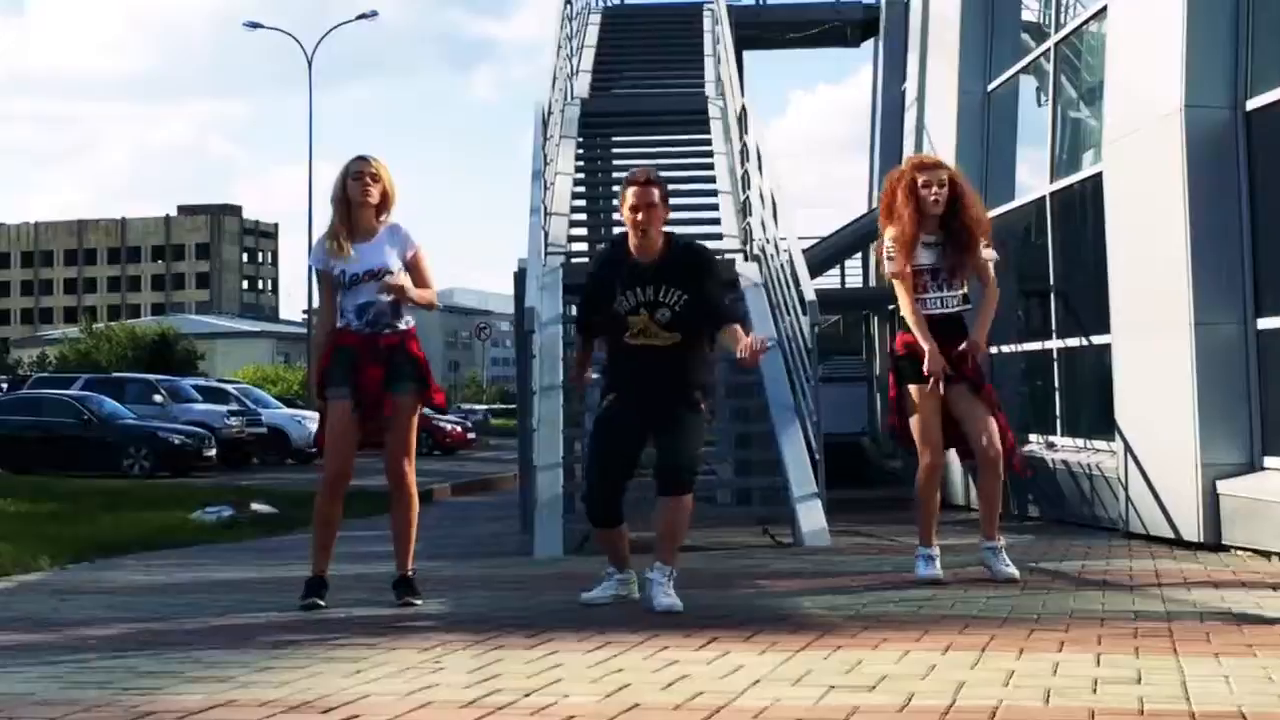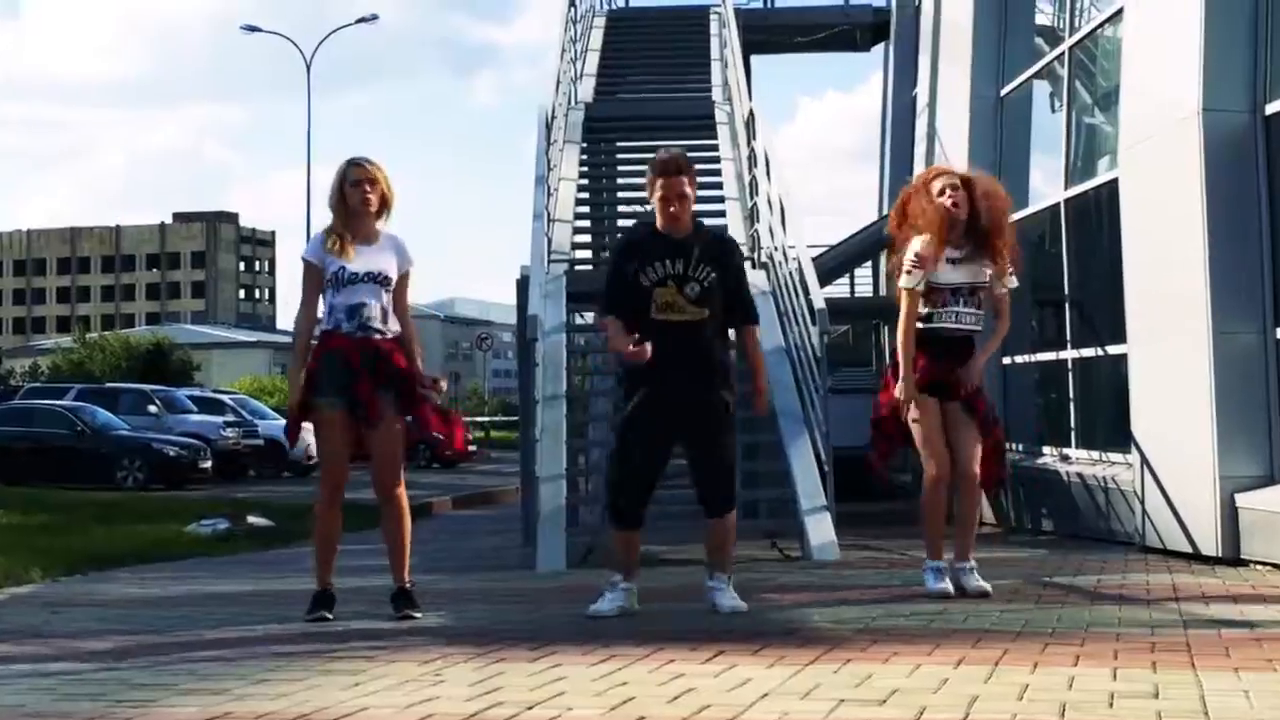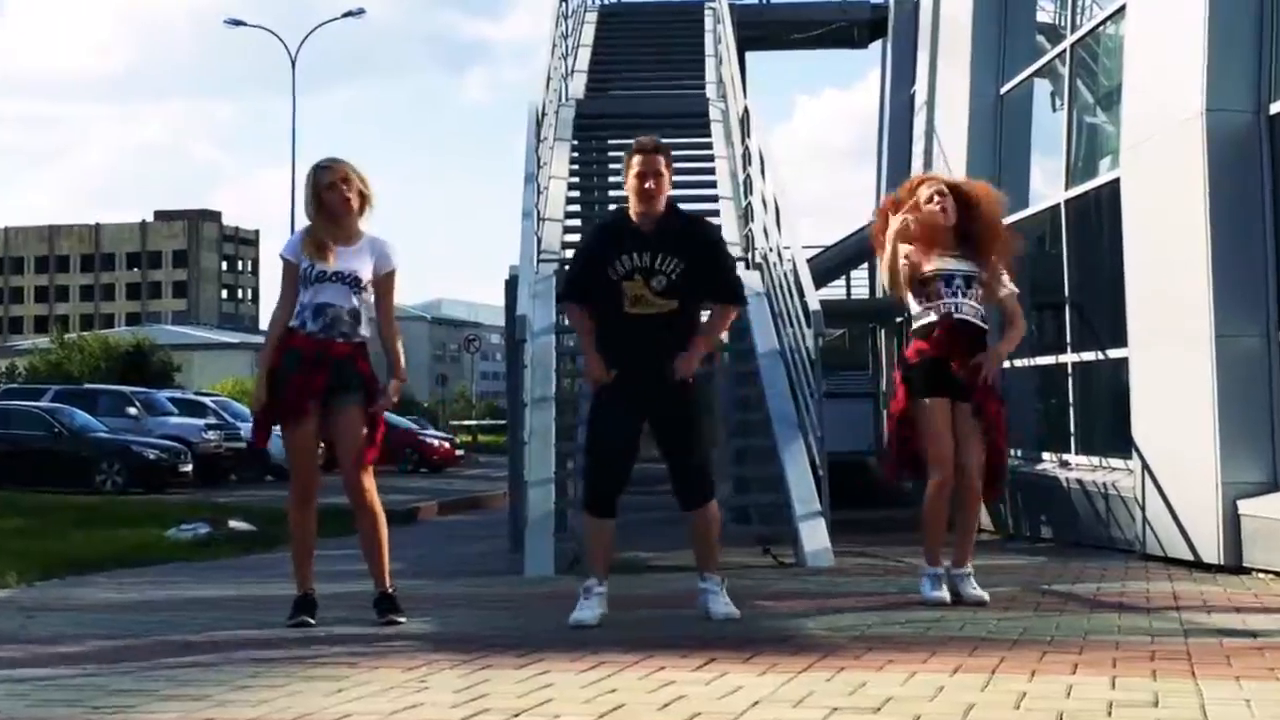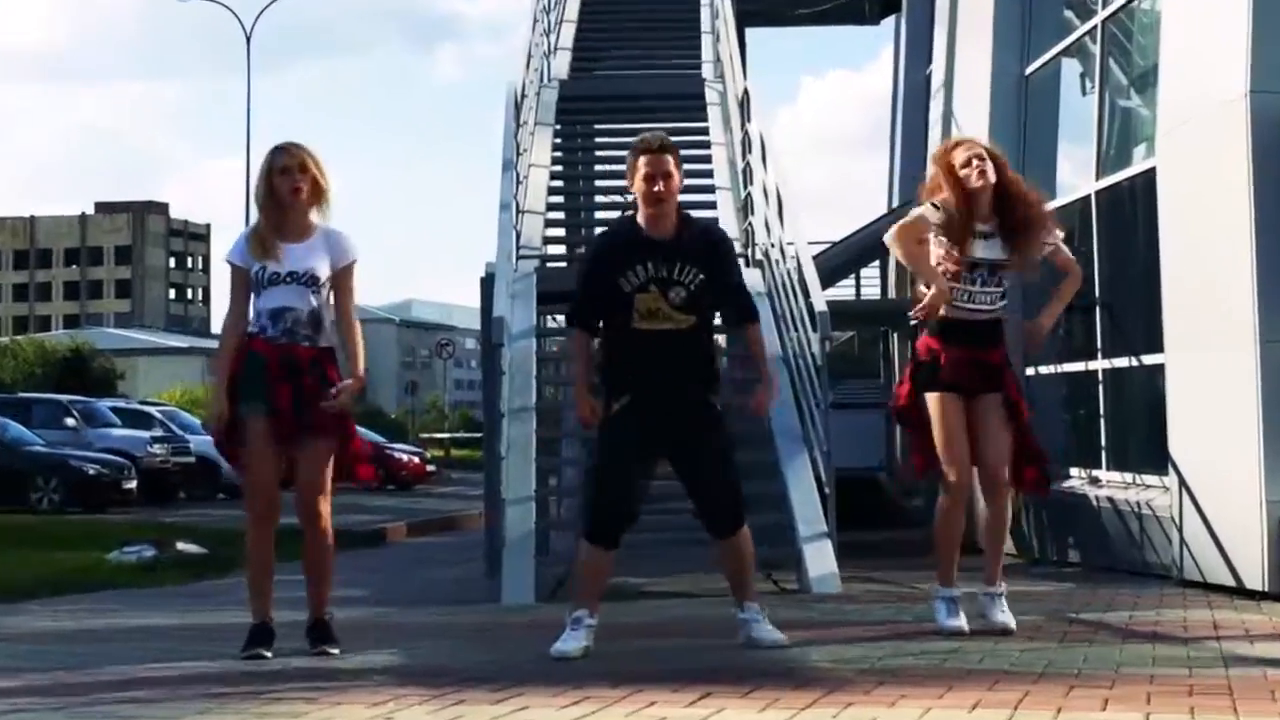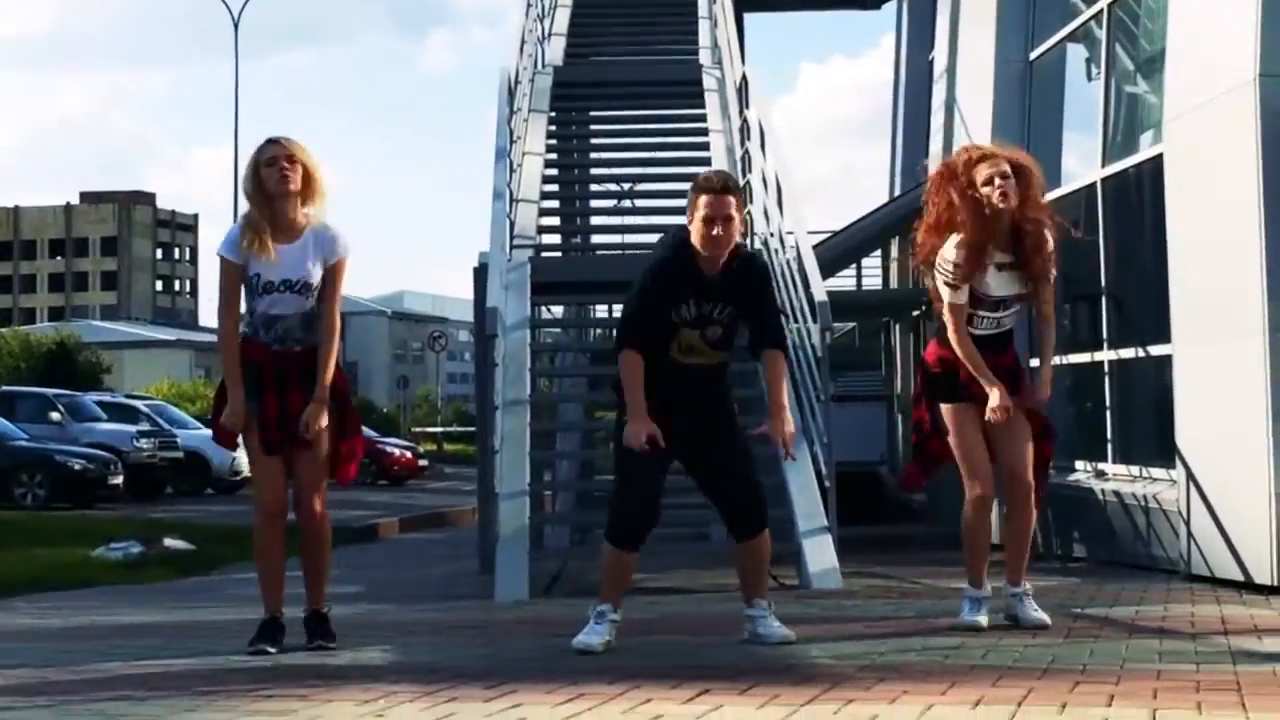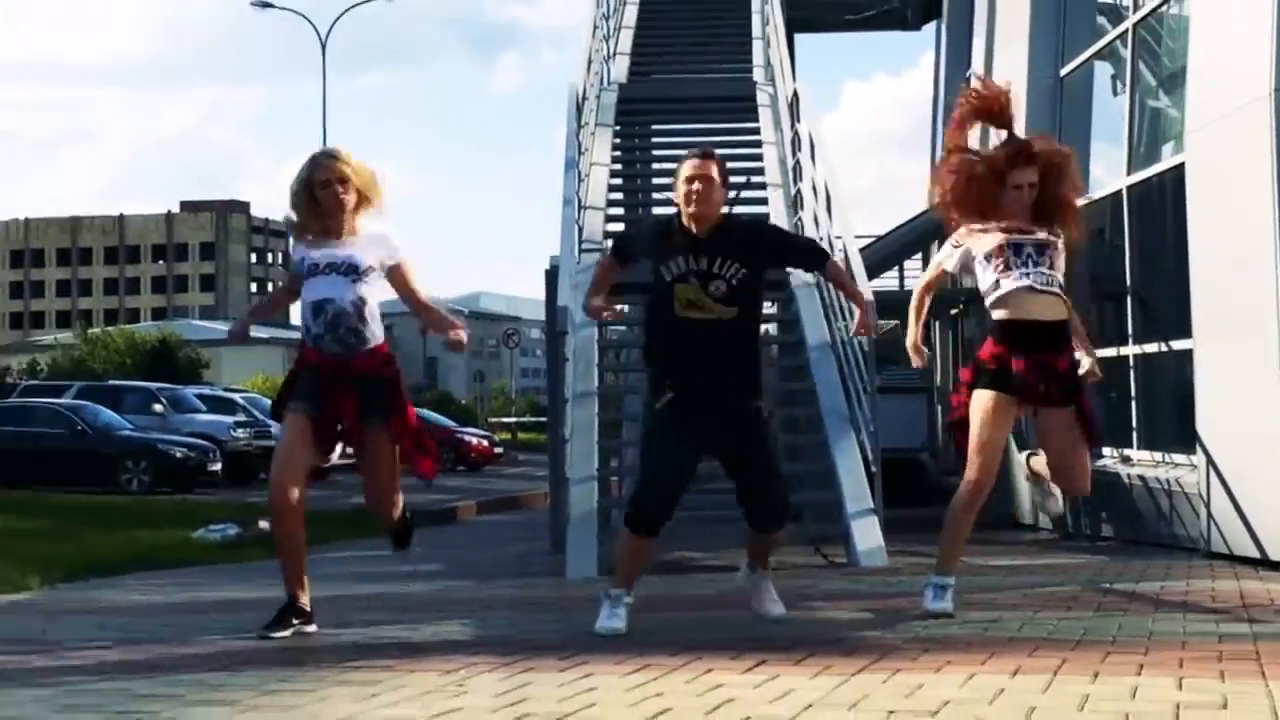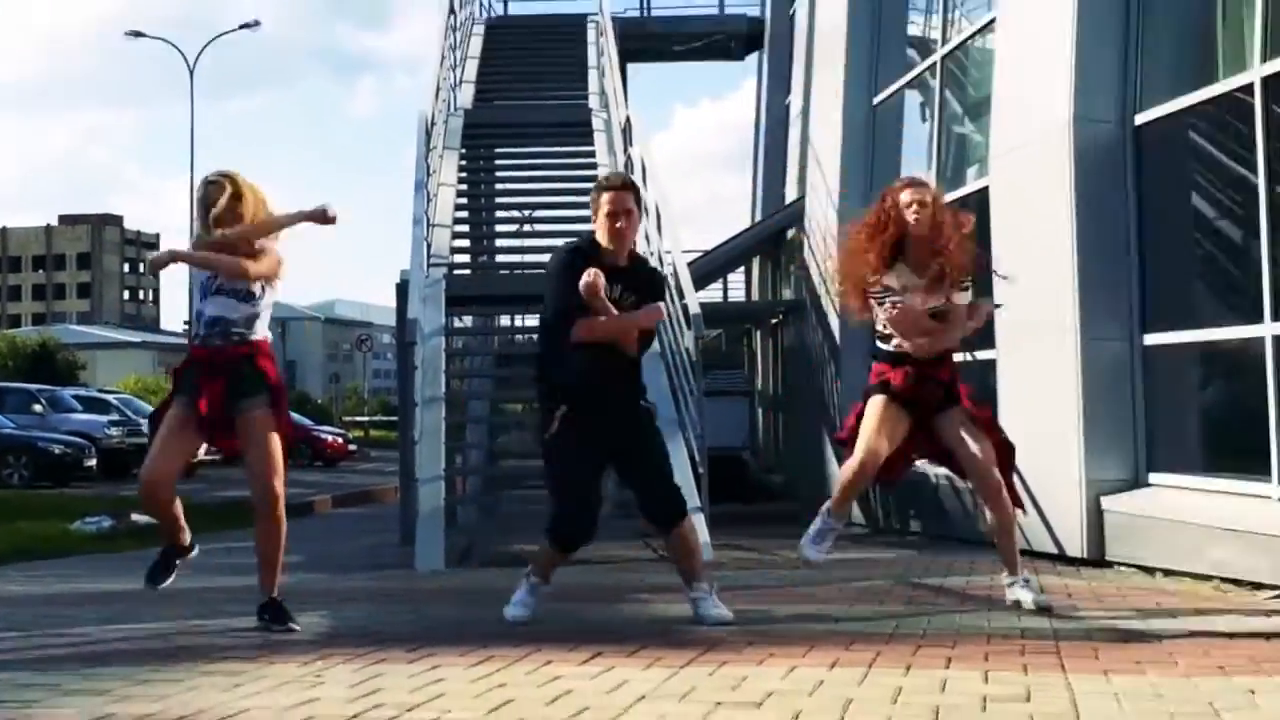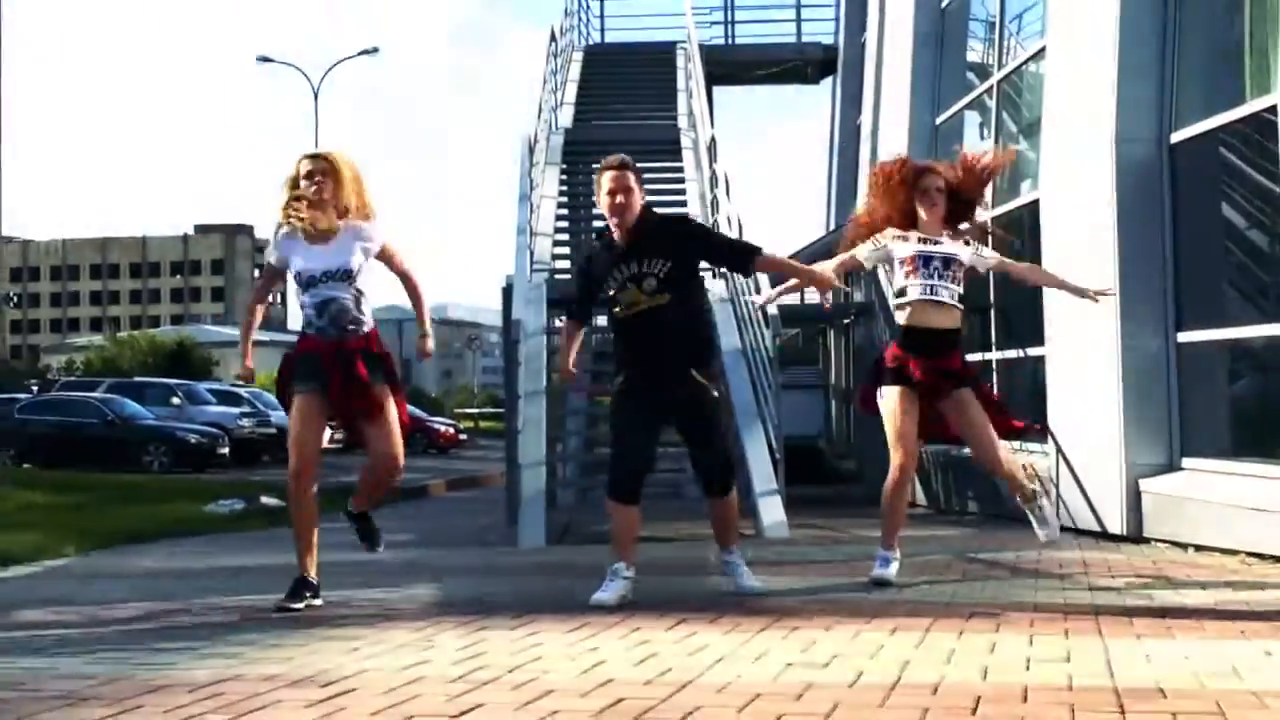
dt=0.4s
person 1, frame 1
left shoulder: (400, 237)
right shoulder: (328, 247)
left elbow: (430, 297)
right elbow: (326, 316)
left wrist: (404, 286)
right wrist: (316, 376)
left hip: (399, 354)
right hip: (349, 356)
left knee: (401, 472)
right knee: (335, 473)
left ankle: (404, 574)
right ankle: (317, 575)
person 1, frame 2
left shoulder: (395, 248)
right shoulder: (323, 245)
left elbow: (401, 317)
right elbow: (307, 313)
left wrist: (418, 370)
right wrist: (295, 376)
left hip: (384, 363)
right hip: (335, 360)
left knee: (390, 483)
right knee: (332, 483)
left ankle: (402, 587)
right ankle: (323, 589)
person 1, frame 3
left shoulder: (377, 250)
right shoulder: (302, 244)
left elbow: (386, 321)
right elbow: (284, 310)
left wrist: (398, 375)
right wrist: (263, 374)
left hip: (350, 364)
right hip: (299, 361)
left knee: (360, 483)
right knee: (303, 485)
left ankle: (384, 590)
right ankle: (304, 593)
person 1, frame 4
left shoulder: (334, 242)
right shoulder: (250, 244)
left elbow: (345, 317)
right elbow: (236, 319)
left wrist: (357, 374)
right wrist: (220, 388)
left hip: (314, 371)
right hip: (260, 369)
left knee: (314, 507)
right knee: (261, 506)
left ankle: (318, 618)
right ankle: (261, 622)
person 1, frame 5
left shoulder: (325, 237)
right shoulder: (242, 237)
left elbow: (329, 322)
right elbow: (228, 320)
left wrist: (321, 398)
right wrist: (234, 395)
left hip: (309, 369)
right hip: (259, 369)
left knee: (310, 501)
right knee: (270, 502)
left ankle: (316, 611)
right ankle: (272, 617)
person 1, frame 6
left shoulder: (379, 245)
right shoulder: (303, 243)
left elbow: (418, 306)
right elbow: (287, 292)
left wrist: (451, 327)
right wrist: (247, 318)
left hip: (370, 372)
right hip: (314, 374)
left knee: (381, 498)
right knee: (281, 495)
left ankle: (397, 515)
right ankle: (298, 604)
person 1, frame 7
left shoulder: (267, 252)
right shoulder: (213, 244)
left elbow: (247, 268)
right elbow: (225, 238)
left wrist: (178, 255)
right wrist: (299, 216)
left hip: (249, 370)
right hip: (202, 369)
left knee: (270, 489)
right knee: (152, 482)
left ankle: (270, 600)
right ankle: (178, 540)
person 1, frame 8
left shoulder: (363, 233)
right shoulder: (287, 240)
left elbow: (407, 276)
right elbow: (259, 297)
left wrist: (425, 329)
right wrist: (244, 352)
left hip: (362, 352)
right hip: (313, 356)
left knee: (389, 460)
right knee: (301, 468)
left ankle: (359, 508)
right ankle: (307, 578)
person 2, frame 1
left shoulder: (695, 260)
right shoulder: (606, 264)
left elbow: (724, 319)
right elbow: (589, 326)
left wrist: (743, 342)
right wrist: (581, 368)
left hip: (680, 394)
right hip: (623, 394)
left knee: (677, 470)
right knee: (598, 493)
left ankle: (661, 577)
right ankle: (620, 575)
person 2, frame 2
left shoulder: (721, 247)
right shoulder: (631, 246)
left elbow: (744, 317)
right elbow: (610, 313)
left wrist: (758, 378)
right wrist: (622, 345)
left hip: (708, 390)
right hip: (649, 390)
left knee: (720, 491)
right knee: (625, 494)
left ankle: (720, 583)
right ankle: (623, 585)
person 2, frame 3
left shoulder: (698, 232)
right shoulder: (604, 234)
left elbow: (729, 298)
right elbow: (575, 298)
left wrist: (696, 350)
right wrist: (591, 354)
left hip: (675, 376)
right hip: (617, 378)
left knee: (696, 482)
right knee: (601, 483)
left ankle: (711, 585)
right ankle: (595, 592)
person 2, frame 4
left shoulder: (710, 242)
right shoulder: (609, 247)
left elbow: (742, 314)
right elbow: (583, 324)
left wrist: (764, 377)
right wrist: (583, 391)
left hip: (695, 400)
right hip: (629, 403)
left knee: (727, 508)
right knee: (605, 514)
left ankle: (750, 614)
right ankle: (582, 622)
person 2, frame 5
left shoulder: (750, 269)
right shoulder: (664, 266)
left elbow: (770, 341)
right elbow: (631, 341)
left wrist: (780, 409)
right wrist: (637, 415)
left hip: (710, 406)
right hip: (652, 409)
left knee: (749, 507)
right knee: (632, 514)
left ankle: (758, 613)
right ankle: (604, 616)
person 2, frame 6
left shoulder: (752, 234)
right shoulder: (658, 236)
left elbow: (815, 256)
right elbow: (619, 252)
left wrist: (861, 304)
right wrist: (597, 295)
left hip: (739, 398)
right hip: (676, 399)
left knee: (771, 503)
right knee: (650, 500)
left ankle: (757, 573)
right ankle: (617, 597)
person 2, frame 7
left shoulder: (648, 278)
right shoulder: (569, 260)
left elbow: (634, 343)
right elbow: (566, 330)
left wrist: (603, 305)
right wrist: (622, 323)
left hip: (626, 406)
right hip: (569, 409)
left knee: (667, 504)
right knee: (575, 522)
left ankle: (700, 593)
right ankle: (535, 581)
person 2, frame 8
left shoulder: (676, 230)
right shoulder: (597, 255)
left elbow: (743, 256)
right elbow: (580, 309)
left wrist: (807, 272)
right wrist: (567, 354)
left hip: (692, 372)
right hip: (637, 378)
left knee: (716, 470)
right knee: (624, 473)
left ankle: (730, 558)
right ankle: (622, 572)
person 3, frame 1
left shoulder: (965, 231)
right shoulder: (898, 236)
left elbow: (989, 285)
right elbow: (905, 298)
left wrist: (979, 332)
right wrist: (929, 348)
left hip: (960, 347)
right hip: (917, 351)
left knee: (991, 447)
right knee: (931, 457)
left ankle: (991, 545)
right ankle: (927, 551)
person 3, frame 2
left shoulder: (991, 251)
right shoulder: (922, 248)
left elbow: (1003, 316)
right elbow: (907, 315)
left wrist: (979, 362)
right wrist: (906, 377)
left hip: (963, 366)
right hip: (921, 365)
left knee: (971, 470)
right knee: (938, 470)
left ankle: (964, 564)
right ankle: (935, 565)
person 3, frame 3
left shoulder: (985, 256)
right shoulder: (912, 249)
left elbow: (1016, 319)
right elbow: (892, 285)
left wrist: (999, 352)
right wrist: (892, 235)
left hip: (974, 363)
right hip: (928, 358)
left knee: (973, 477)
right knee: (942, 474)
left ankle: (961, 571)
right ankle: (932, 571)
person 3, frame 4
left shoulder: (1020, 223)
right shoulder: (942, 213)
left elbow: (1072, 270)
right elbow: (896, 235)
left wrist: (1047, 318)
right wrist: (932, 282)
left hip: (991, 356)
right hip: (941, 354)
left knee: (999, 477)
right knee: (957, 480)
person 3, frame 5
left shoulder: (1036, 238)
right shoulder: (960, 248)
left elbow: (1045, 307)
right elbow: (955, 331)
left wrist: (1046, 371)
right wrist: (992, 388)
left hip: (1003, 362)
right hip: (952, 366)
left knee: (1023, 483)
right knee: (981, 487)
left ankle: (1017, 593)
right ankle: (976, 591)
person 3, frame 6
left shoulder: (1054, 225)
right shoulder: (972, 230)
right elbow: (925, 286)
left wrist: (1086, 350)
right wrist: (914, 330)
left hip: (1056, 359)
right hip: (1003, 357)
left knee: (1077, 482)
right knee: (978, 479)
left ankle: (1042, 470)
right ankle: (941, 581)
person 3, frame 7
left shoulder: (954, 263)
right shoulder: (882, 271)
left elbow: (969, 323)
right elbow: (914, 341)
left wrist: (928, 313)
right wrist: (956, 323)
left hip: (942, 379)
right hip: (894, 377)
left knee: (992, 479)
right knee: (865, 458)
left ankle: (1016, 579)
right ankle: (834, 515)
person 3, frame 8
left shoulder: (965, 242)
right shoulder: (892, 239)
left elbow: (1016, 269)
right elbow: (839, 265)
left wrist: (1072, 287)
right wrist: (785, 288)
left hip: (949, 359)
right hip: (903, 358)
left knee: (992, 456)
right knee: (902, 463)
left ankle: (1032, 495)
right ankle: (887, 553)
